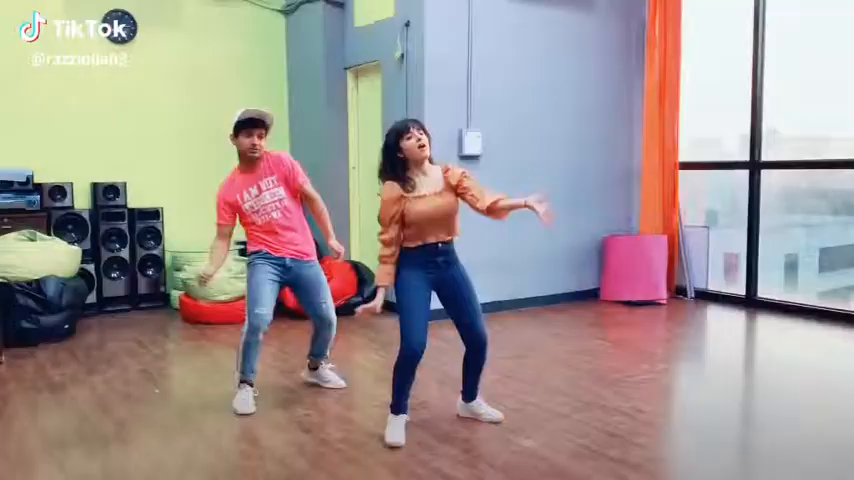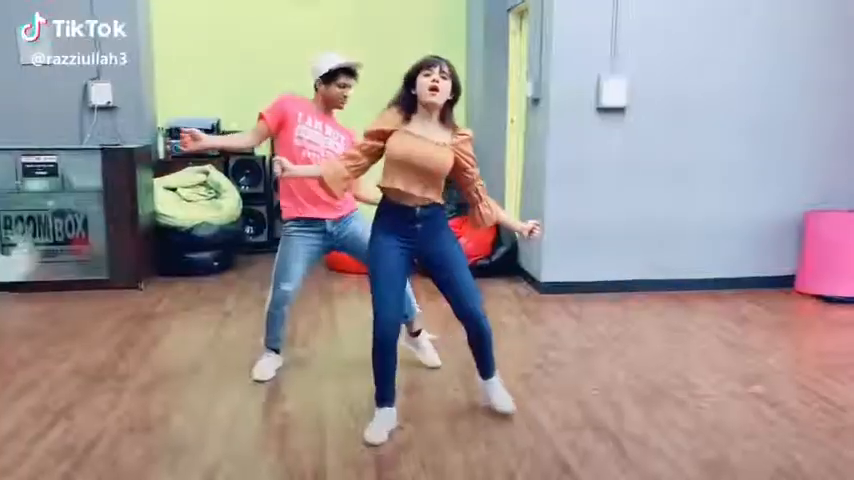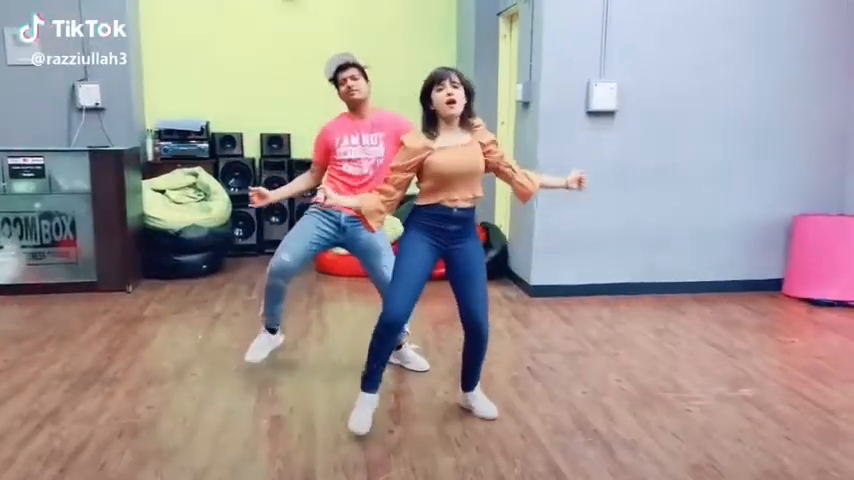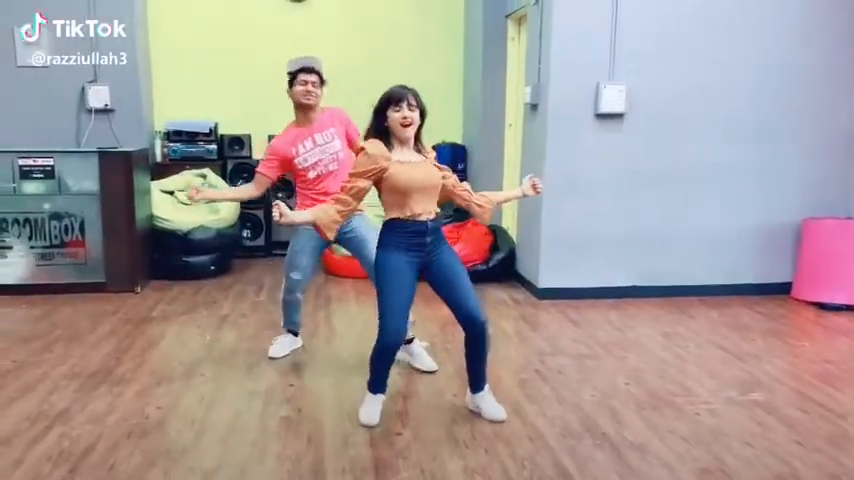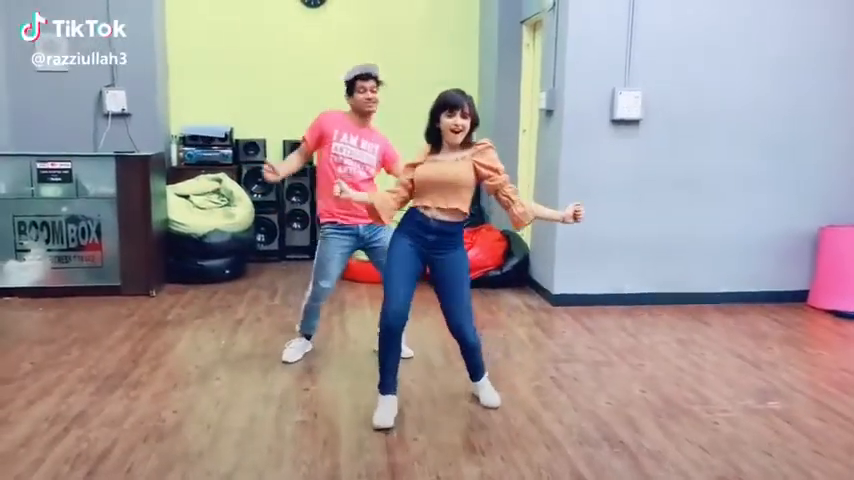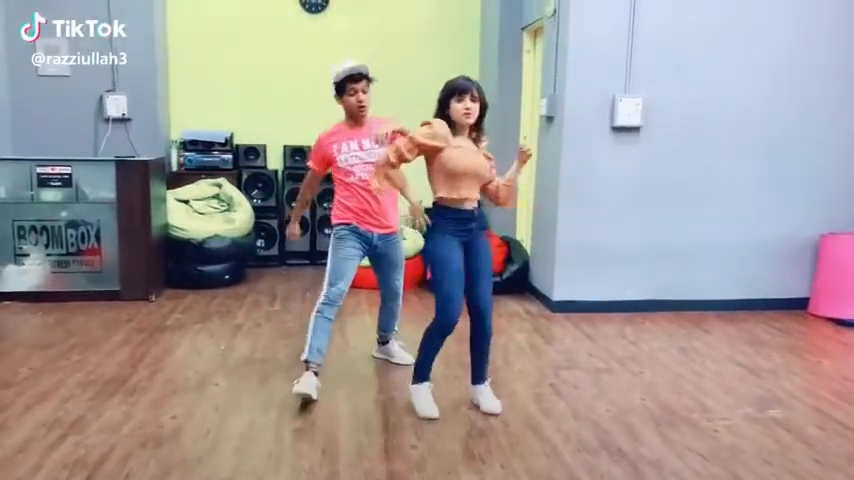
dt=0.5s
person 1, frame 1
left shoulder: (452, 176)
right shoulder: (394, 190)
left elbow: (483, 202)
right elbow: (389, 244)
left wrist: (525, 202)
right wrist: (381, 294)
left hip: (448, 262)
right hip: (413, 267)
left knee: (477, 338)
right knee: (413, 345)
left ankle: (469, 401)
right ankle: (397, 415)
person 1, frame 2
left shoulder: (459, 140)
right shoulder: (393, 122)
left elbow: (474, 191)
right elbow: (354, 162)
left wrist: (517, 225)
right wrist: (299, 170)
left hip: (435, 229)
right hip: (390, 228)
left knee: (474, 316)
right knee: (386, 326)
left ankle: (490, 381)
right ankle: (386, 410)
person 1, frame 3
left shoulder: (479, 135)
right shoulder: (417, 143)
left elbow: (510, 172)
right elbow: (389, 192)
left wrist: (563, 182)
right wrist: (340, 200)
left hip: (465, 232)
right hip: (424, 229)
left knee: (477, 322)
right knee: (393, 315)
left ankle: (470, 392)
right ankle: (367, 396)
person 1, frame 4
left shoulder: (428, 158)
right shoulder: (375, 153)
left elbow: (462, 194)
right elbow: (345, 202)
left wrist: (518, 192)
right wrist: (296, 216)
left hip: (437, 243)
right hip: (398, 246)
left knee: (475, 320)
right knee: (392, 335)
left ankle: (479, 393)
right ankle: (375, 395)
person 1, frame 5
left shoulder: (480, 154)
right shoulder: (423, 157)
left elbow: (510, 198)
right elbow: (397, 195)
left wrist: (559, 215)
right wrist: (354, 195)
left hip: (450, 242)
right hip: (410, 236)
left knee: (462, 328)
right knee: (393, 319)
left ankle: (480, 379)
right ankle: (387, 397)
person 1, frame 6
left shoulder: (479, 146)
right shoulder: (435, 133)
left elbow: (495, 193)
right elbow: (388, 159)
left wrist: (519, 165)
left hip: (476, 227)
right hip: (444, 226)
left knee: (482, 312)
right knee: (449, 314)
left ankle: (480, 385)
right ankle: (420, 384)
person 2, frame 1
left shoulder: (282, 163)
right shoulder: (229, 189)
left elbow: (312, 199)
right elbow: (223, 238)
left wrist: (330, 237)
right wrist: (211, 268)
left hip: (303, 257)
right hip: (265, 259)
left knee: (326, 318)
right knee: (258, 320)
left ankle: (315, 367)
right ankle: (246, 385)
person 2, frame 2
left shoulder: (345, 135)
right shoulder: (289, 106)
right elbow: (254, 138)
right wrist: (208, 141)
left hip: (346, 219)
right hip: (303, 225)
right knee: (283, 293)
left ankle: (415, 333)
right ankle: (272, 352)
person 2, frame 3
left shoulder: (394, 123)
right shoulder: (330, 131)
right elbow: (312, 176)
right wrist: (272, 195)
left hip: (365, 221)
right hip: (324, 214)
left knee: (392, 284)
right knee: (280, 267)
left ankle: (398, 347)
right ankle: (270, 330)
person 2, frame 4
left shoulder: (337, 118)
right shoulder: (281, 144)
right elbow: (256, 188)
right wrist: (213, 194)
left hip: (351, 215)
right hip: (310, 221)
right knee: (294, 283)
left ankle: (407, 342)
right ankle: (292, 334)
person 2, frame 5
left shoulder: (381, 141)
right shoulder: (328, 122)
right elbow: (301, 156)
right wrist: (280, 172)
left hip: (374, 224)
right hip: (337, 225)
right knee: (321, 287)
right ankle: (304, 337)
person 2, frame 6
left shoulder: (389, 129)
right shoulder: (328, 140)
right elbow: (312, 181)
right wrist: (295, 217)
left hip: (387, 230)
right hip: (349, 229)
left knee: (393, 292)
right knee: (332, 295)
left ankle: (385, 342)
right ankle: (311, 372)
